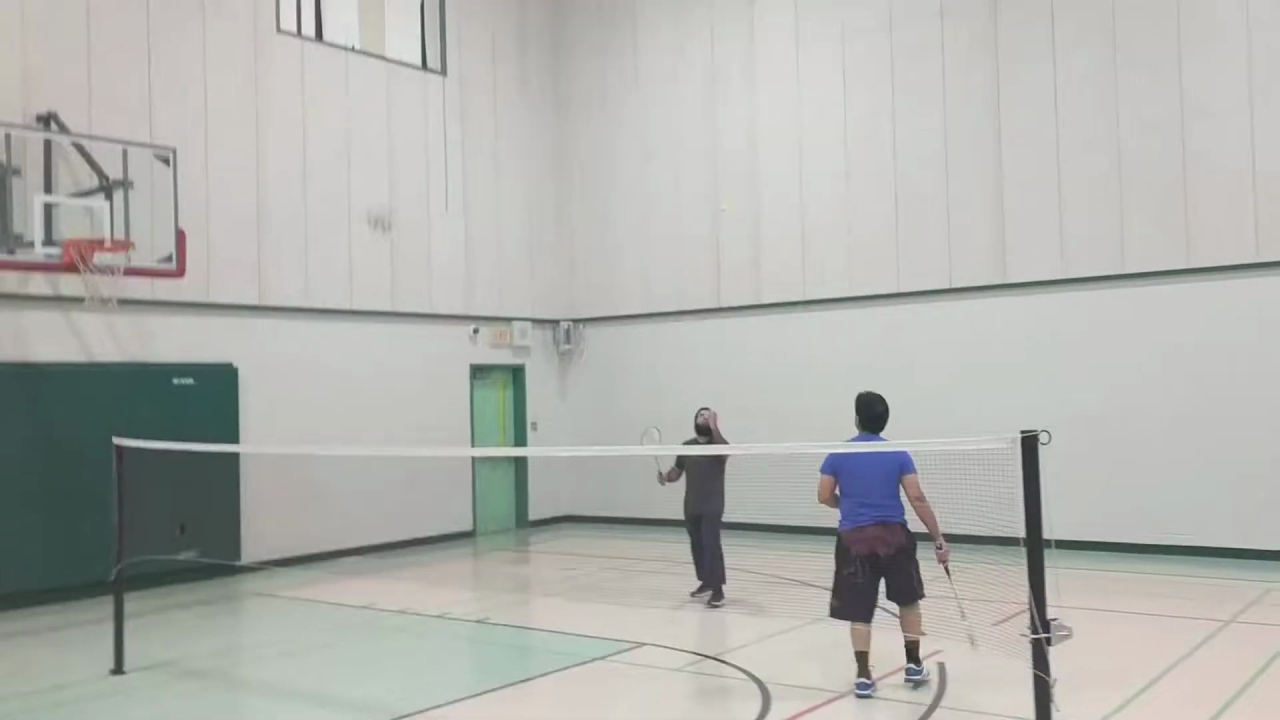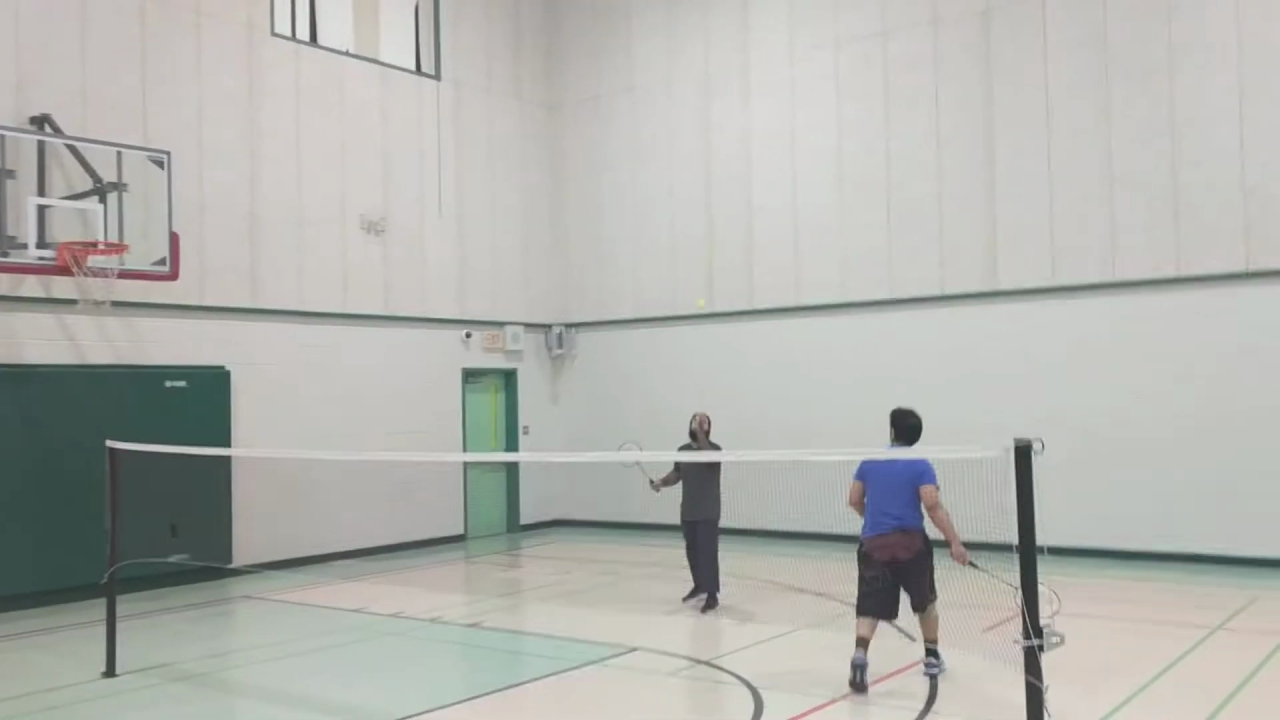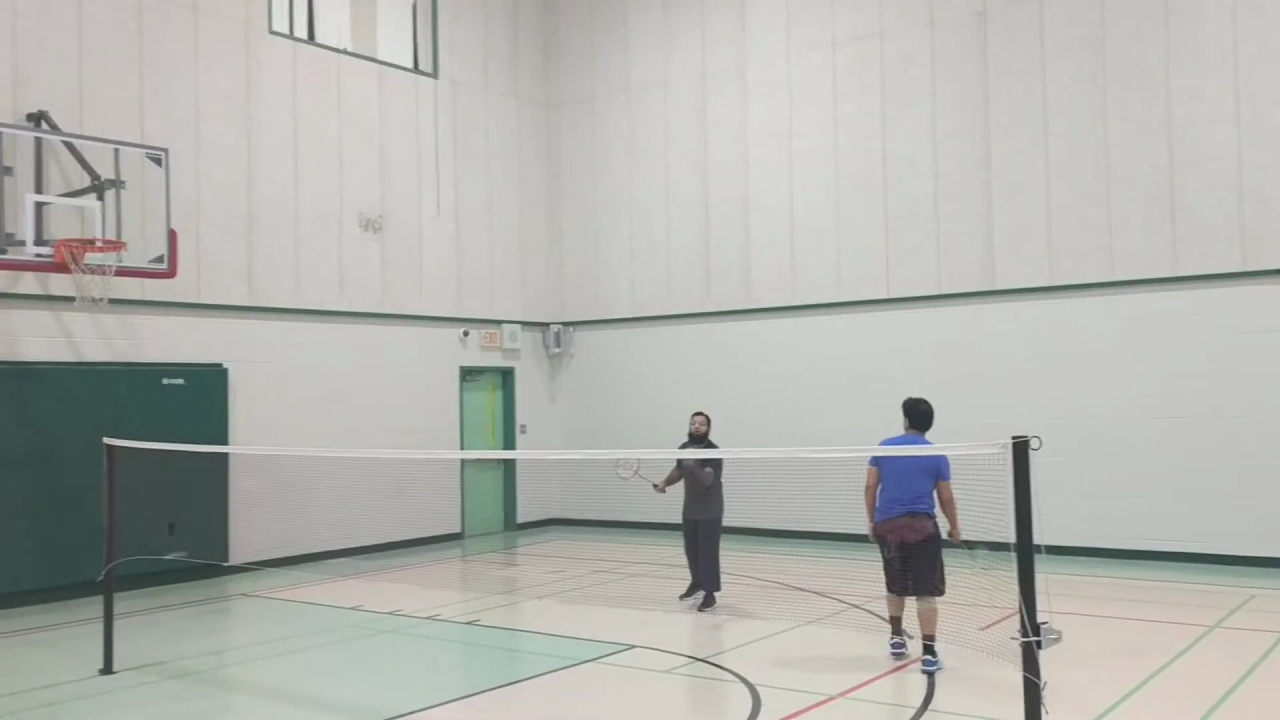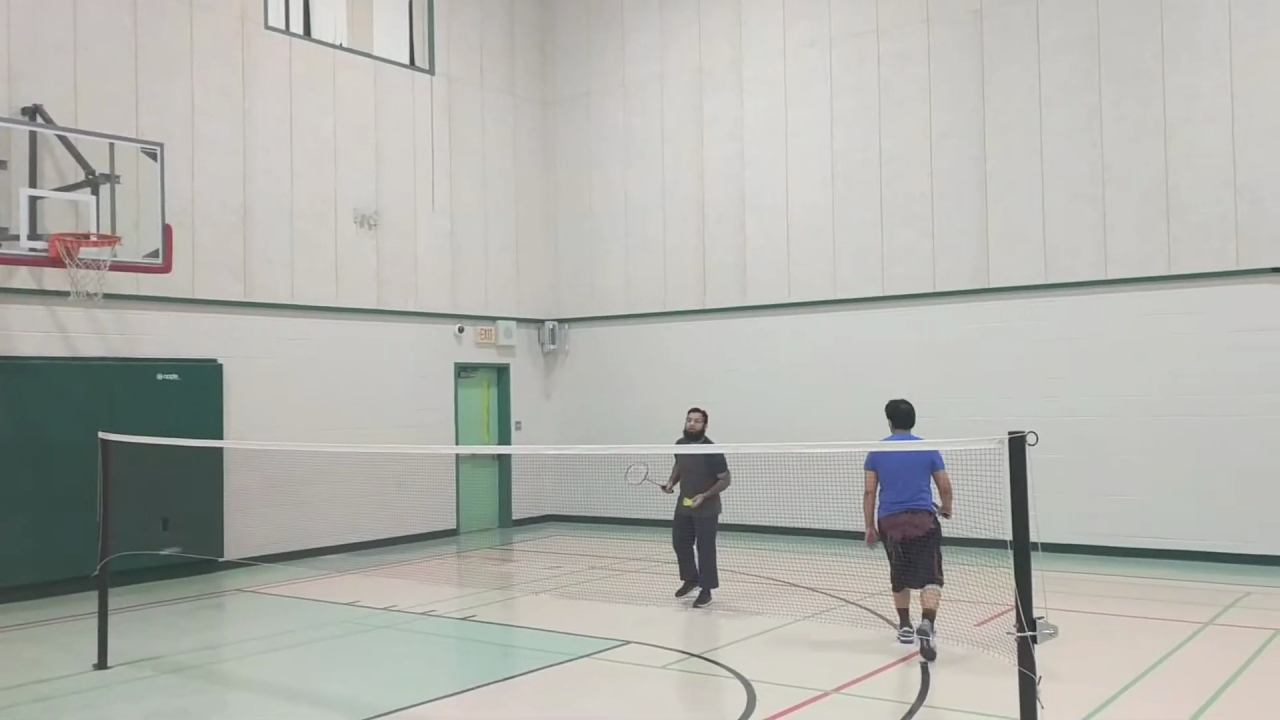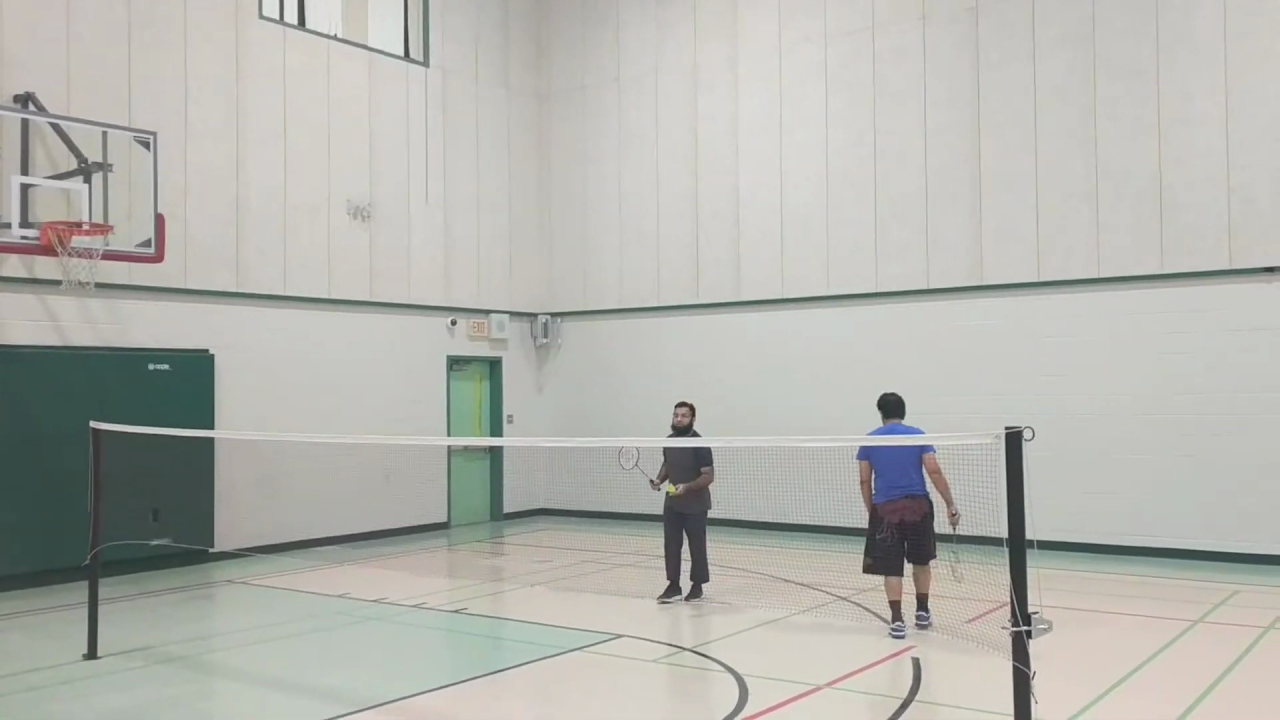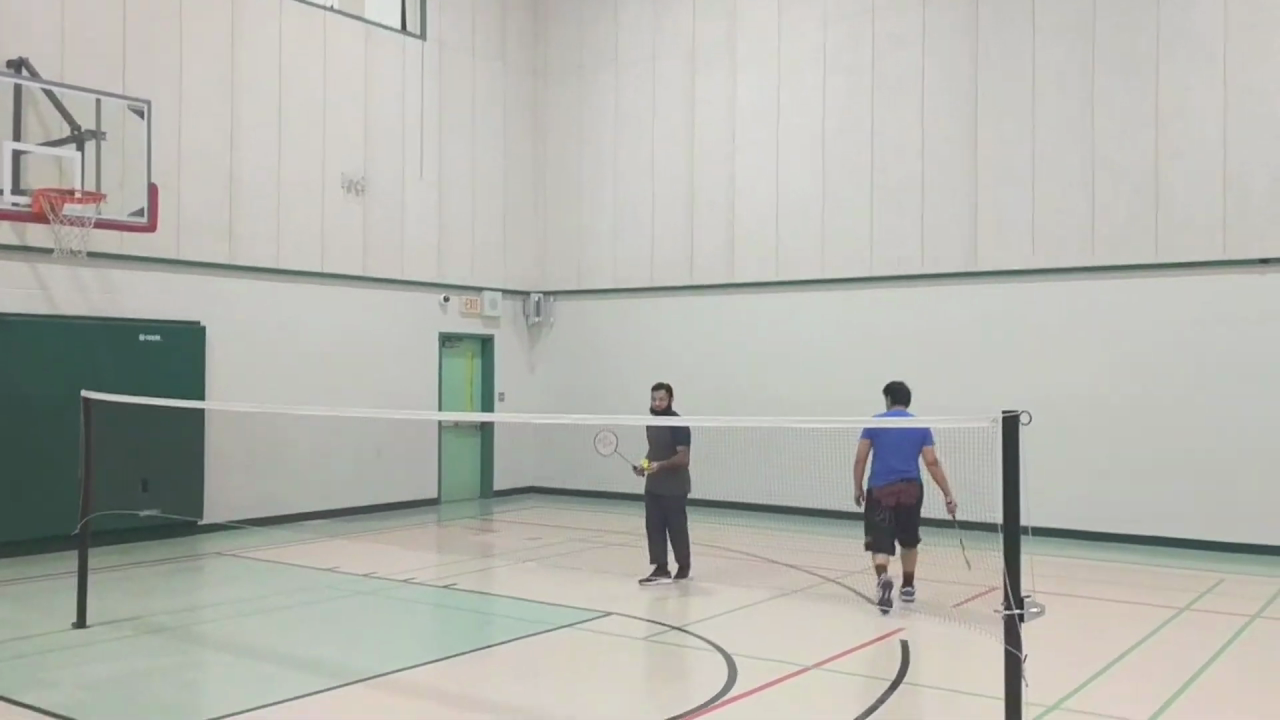
dt=0.3s
person 1, frame 1
left shoulder: (839, 454)
right shoulder: (897, 455)
left elbow: (824, 496)
right elbow: (917, 498)
right wrist: (939, 538)
left hip: (854, 538)
right hip: (893, 535)
left knee: (857, 611)
right knee: (909, 600)
left ankle: (863, 676)
right ankle: (914, 664)
person 1, frame 2
left shoulder: (870, 461)
right shoulder: (921, 466)
left elbow: (855, 501)
right elbow: (933, 507)
right wrist: (955, 543)
left hip: (874, 543)
right hip: (911, 541)
left knee: (870, 610)
right knee: (924, 601)
left ankle: (861, 655)
right ankle: (932, 657)
person 1, frame 3
left shoulder: (884, 447)
right shoulder: (936, 456)
left elbow: (870, 487)
right elbow: (946, 500)
left wrist: (872, 520)
right wrist: (955, 527)
left hip: (888, 525)
right hip: (922, 525)
left knee: (896, 585)
right knee: (926, 591)
left ankle: (896, 636)
right ankle: (928, 654)
person 1, frame 4
left shoulder: (876, 452)
right shoulder: (928, 450)
left elbow: (869, 492)
right elbow: (945, 489)
left wrist: (869, 526)
right wrist: (946, 508)
left hip: (890, 521)
right hip: (922, 521)
left knee: (899, 577)
right knee: (929, 580)
left ankle: (905, 627)
right ankle: (926, 625)
person 1, frame 5
left shoulder: (870, 441)
right shoulder: (919, 436)
left elbow: (864, 480)
right elbow: (934, 472)
left wrist: (871, 508)
right wrist: (951, 506)
left hip: (885, 508)
right hip: (917, 505)
left knee: (890, 568)
right knee: (921, 559)
left ankle: (897, 621)
right ankle: (922, 612)
person 1, frame 6
left shoulder: (874, 423)
right shoulder: (921, 427)
left elbow: (860, 459)
right elbow: (932, 463)
left wrist: (858, 489)
right wrist: (948, 495)
left hip: (880, 491)
right hip: (911, 489)
left knee: (881, 545)
right knee: (909, 541)
left ankle: (884, 579)
right ankle: (908, 587)
person 2, frame 1
left shoulder: (719, 444)
right shoulder: (686, 446)
left elbow: (724, 451)
right elbow: (677, 471)
left wrist: (715, 429)
right wrist: (666, 476)
left hip: (712, 506)
right hip: (691, 506)
left knee: (711, 545)
right knee: (697, 546)
left ankle: (717, 589)
right ankle: (706, 582)
person 2, frame 2
left shoulder: (714, 448)
right shoulder: (682, 450)
left elbow: (706, 454)
right elbow: (676, 474)
left wrist: (701, 432)
right wrist: (661, 482)
left hip: (708, 512)
right hip: (688, 511)
left knee: (708, 552)
right knee: (692, 551)
left ankle: (712, 595)
right ankle: (699, 585)
person 2, frame 3
left shoulder: (714, 452)
right shoulder: (684, 448)
left elbow: (707, 480)
right elbow: (677, 469)
left wrist: (693, 466)
right wrist: (665, 483)
left hip: (710, 512)
right hip: (689, 510)
left knee: (708, 551)
right knee: (691, 549)
left ankle: (710, 594)
right ankle: (697, 582)
person 2, frame 4
left shoulder: (712, 451)
right shoulder: (680, 444)
left elbow: (725, 480)
left wrist: (705, 495)
right wrist: (672, 482)
left hip: (706, 509)
right hip: (683, 506)
left knee: (705, 549)
right knee: (680, 544)
left ankle: (706, 590)
right ankle: (691, 579)
person 2, frame 5
left shoulder: (700, 445)
right shoulder: (669, 441)
left elbow: (708, 477)
left wrist: (687, 486)
right wrist: (659, 479)
left hip: (695, 505)
right hip: (672, 503)
left knee: (696, 545)
right knee: (671, 543)
left ankle: (697, 585)
right ankle: (674, 586)
person 2, frame 6
left shoulder: (678, 424)
right shoulder: (651, 423)
left elbow: (683, 457)
left wrist: (661, 465)
right wrist: (644, 465)
left hip: (674, 487)
right hip: (653, 486)
left knee: (676, 527)
right knee: (654, 526)
left ankle: (683, 565)
right ankle: (661, 569)
